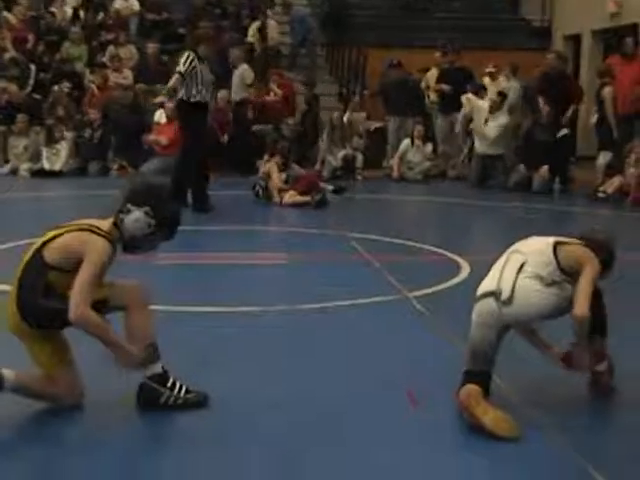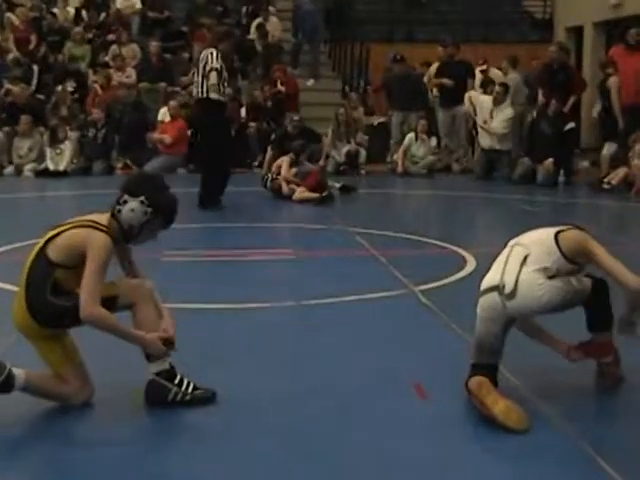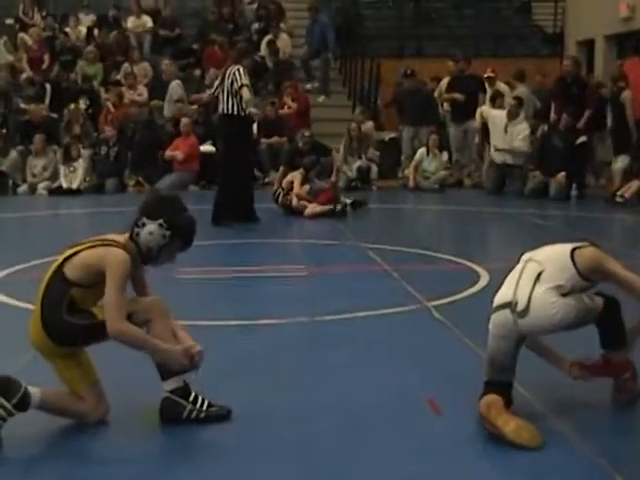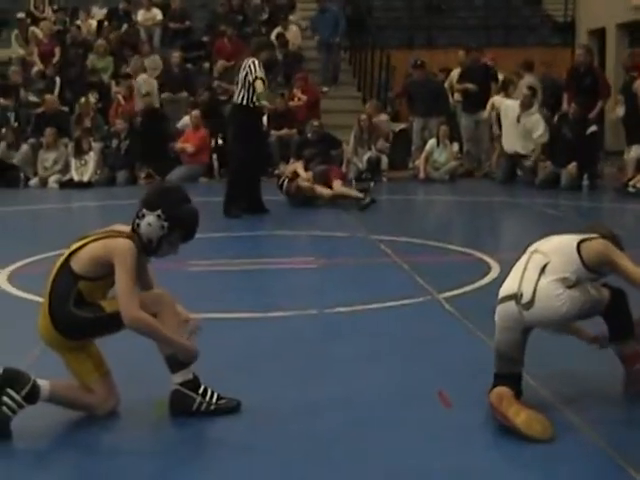
dt=0.5s
person 1, frame 1
left shoulder: (101, 231)
right shoulder: (99, 245)
left elbow: (91, 295)
right elbow: (79, 313)
left wrist: (116, 342)
right wrist: (124, 349)
left hip: (32, 307)
right hip: (34, 309)
left knee: (69, 394)
right knee: (134, 296)
right ankle: (156, 385)
person 1, frame 2
left shoulder: (111, 228)
right shoulder: (100, 240)
left elbow: (137, 279)
right elbow: (90, 312)
left wrist: (163, 316)
right wrist: (143, 340)
left hip: (39, 306)
right hip: (42, 308)
left knee: (79, 393)
right knee: (139, 294)
right ankle: (164, 381)
person 1, frame 3
left shoulder: (126, 248)
right shoulder: (118, 258)
left elbow: (146, 299)
right elbow: (116, 329)
left wrist: (182, 337)
right wrist: (167, 352)
left hip: (58, 326)
right hip: (57, 327)
left knee: (95, 411)
right knee: (153, 310)
right ankle: (178, 399)
person 1, frame 4
left shoulder: (132, 239)
right shoulder: (124, 248)
left elbow: (147, 291)
right elbow: (132, 317)
left wrist: (177, 313)
right wrist: (180, 345)
left hip: (68, 318)
right hip: (66, 320)
left knee: (105, 403)
right knee: (160, 303)
left ankle: (25, 388)
right ankle: (187, 391)
person 2, frame 1
left shoulder: (543, 249)
right shoulder: (589, 258)
right elbow: (580, 314)
left wrist: (549, 351)
right wrist: (581, 349)
left hip: (485, 304)
right hip: (525, 296)
left knee: (476, 376)
right knee: (591, 299)
left ankle: (470, 392)
right ankle: (600, 371)
person 2, frame 2
left shoulder: (531, 244)
right shoulder: (580, 241)
left wrist: (561, 348)
left hip: (489, 299)
right hip: (527, 290)
left knee: (482, 370)
right knee: (597, 289)
left ankle: (480, 384)
right ankle: (607, 366)
person 2, frame 3
left shoulder: (538, 260)
right shoulder: (594, 256)
left wrist: (563, 365)
left hip: (501, 315)
right hip: (541, 308)
left knee: (496, 387)
right knee: (609, 307)
left ankle: (492, 403)
person 2, frame 4
left shoulder: (555, 247)
right shoulder: (602, 247)
left wrist: (583, 335)
left hip: (506, 307)
right hip: (544, 299)
left knee: (506, 379)
right knee: (615, 299)
left ankle: (503, 395)
person 3, frame 1
left shoulder: (201, 62)
right shoulder: (189, 57)
right elbow: (178, 77)
right wrist: (166, 95)
left hip: (199, 110)
right hip: (189, 110)
left knee: (189, 154)
right knee: (196, 155)
left ankle: (177, 195)
right ankle: (199, 200)
person 3, frame 2
left shoulder: (206, 54)
right shoulder: (213, 53)
left elbow: (194, 78)
right elbow: (213, 73)
right wrist: (214, 91)
left hip: (205, 107)
right hip: (211, 108)
left knee: (222, 151)
right knee: (214, 153)
left ankle: (212, 194)
right ankle: (208, 198)
person 3, frame 3
left shoulder: (226, 73)
right shoulder: (238, 70)
left elbow: (210, 94)
right elbow: (244, 90)
right wrist: (250, 107)
left hip: (227, 122)
right hip: (234, 124)
left knee: (241, 169)
right knee: (230, 170)
left ankle: (242, 212)
right ankle: (221, 215)
person 3, frame 4
left shoulder: (248, 63)
right shoulder: (254, 63)
right elbow: (258, 83)
right wrist: (262, 100)
left hip: (246, 114)
right hip: (244, 115)
left knee: (254, 160)
right knee: (241, 161)
left ankle: (251, 203)
right ankle: (232, 204)
